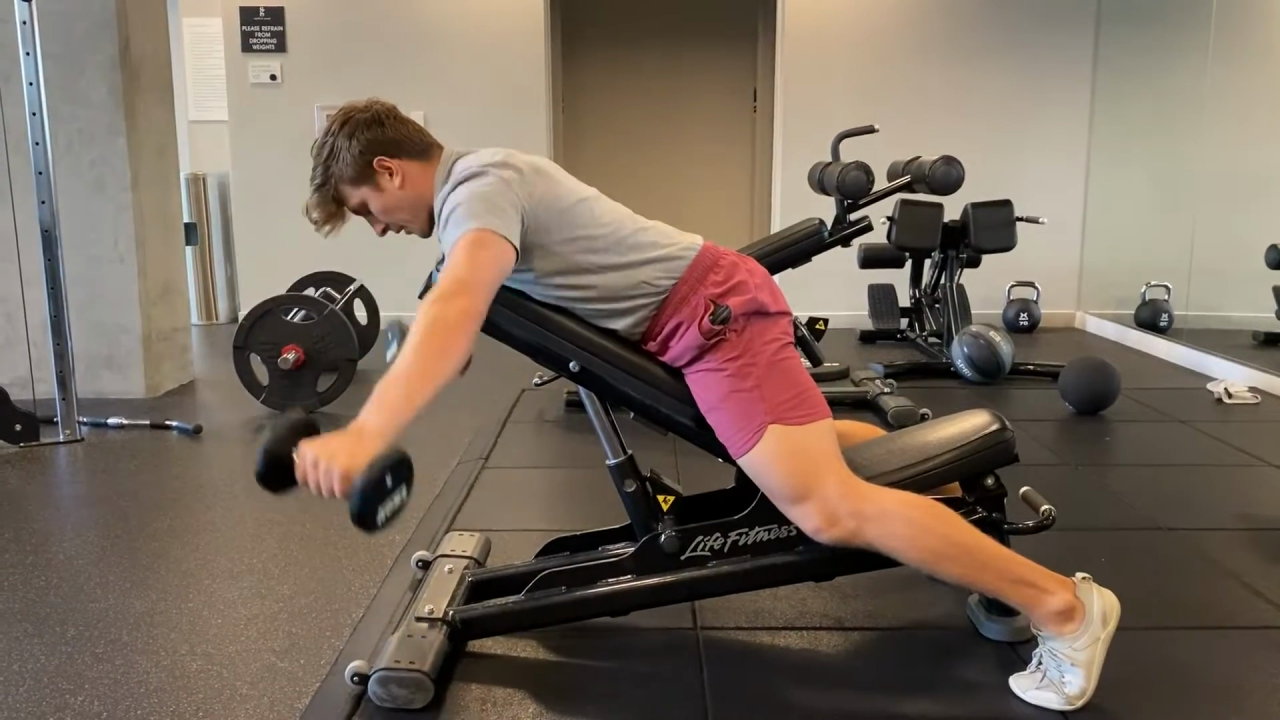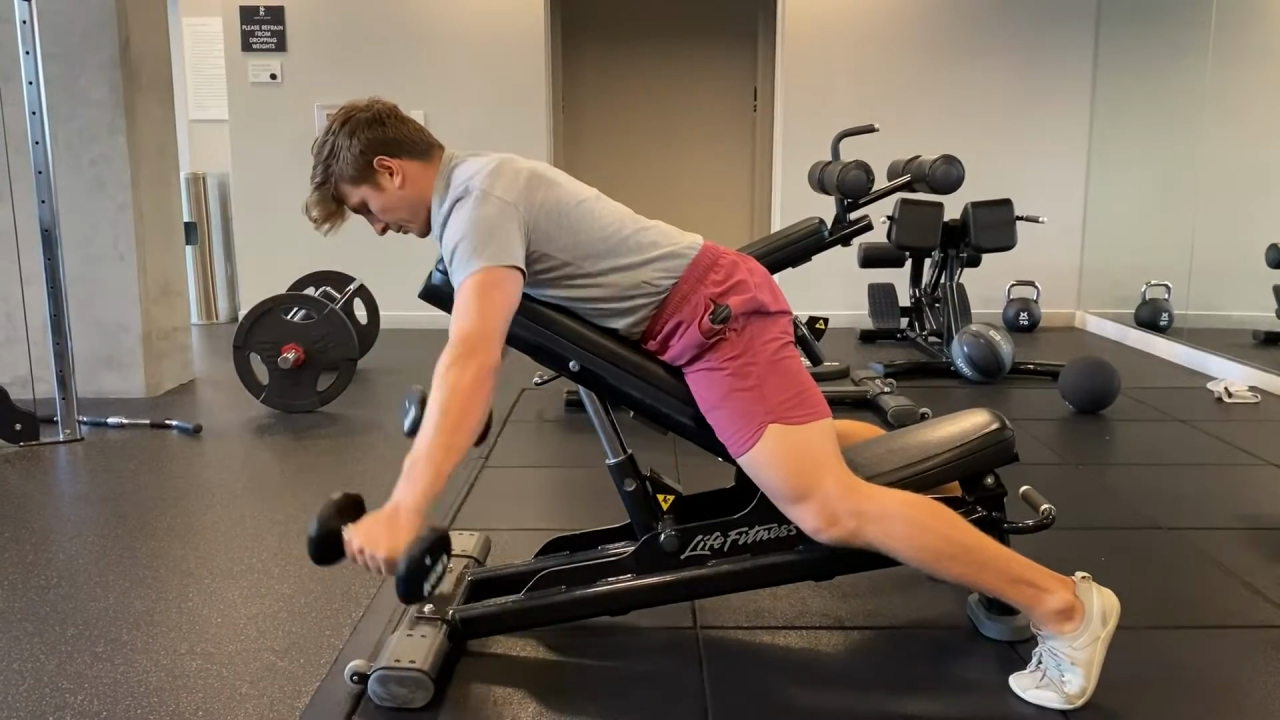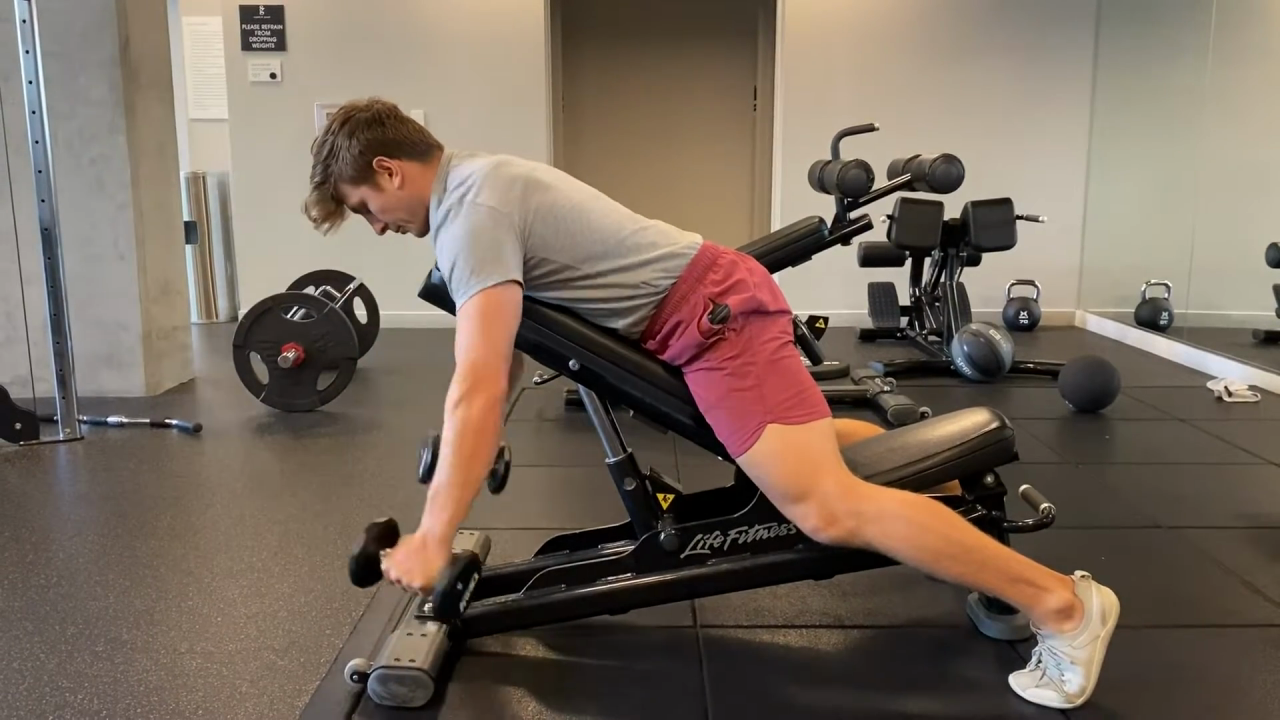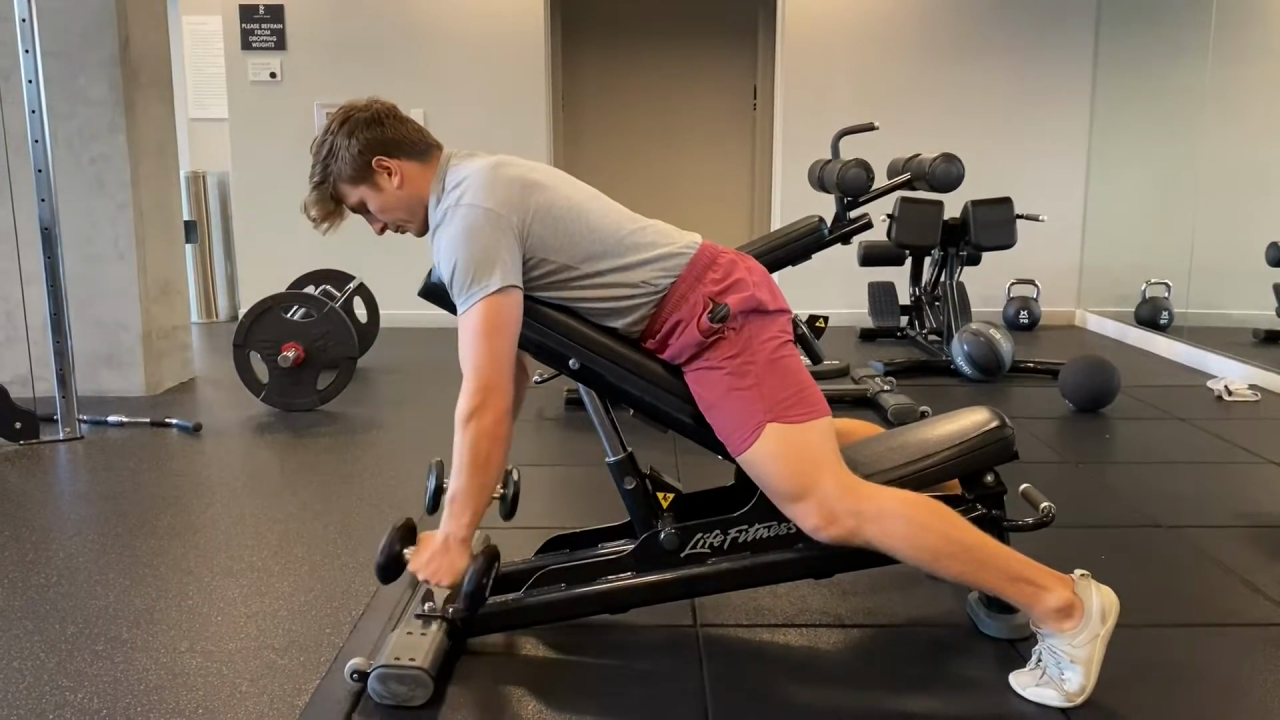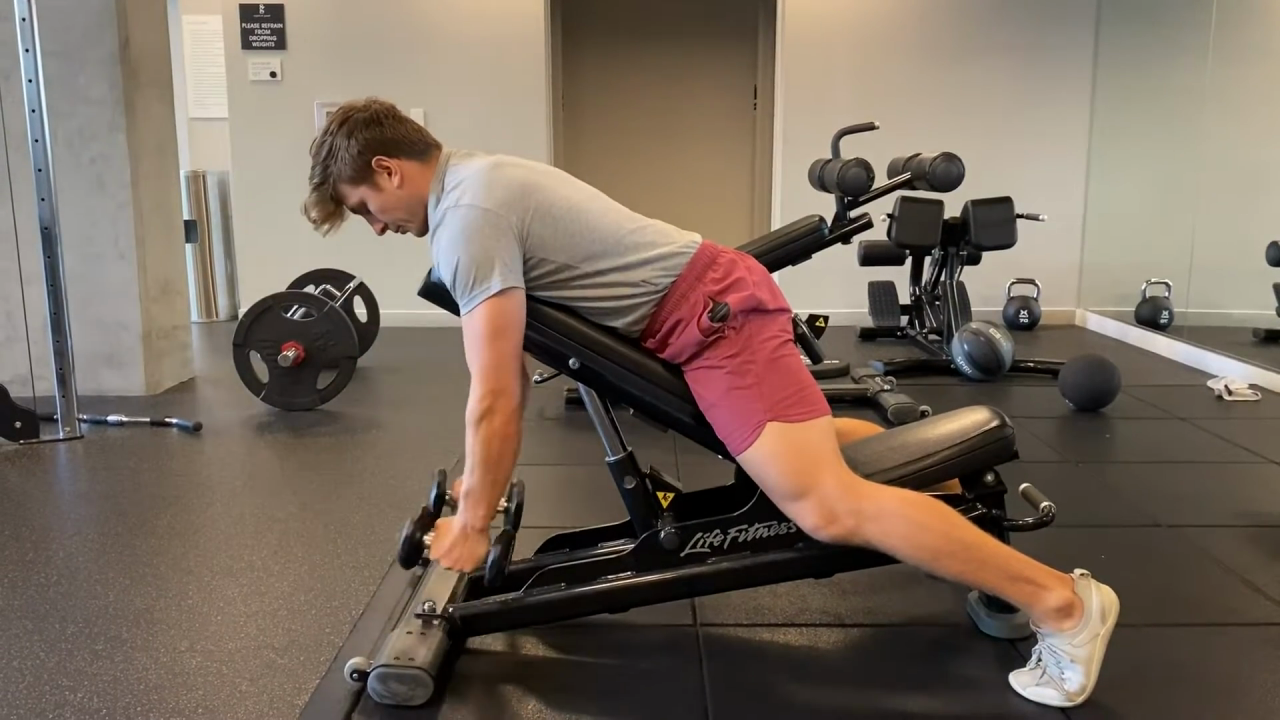
dt=0.2s
person 1, frame 1
left shoulder: (475, 191)
right shoulder: (478, 177)
left elbow: (455, 306)
right elbow: (469, 297)
left wrist: (362, 438)
right wrist: (436, 349)
left hip: (712, 312)
right hip: (706, 304)
left knee: (827, 508)
right knee: (813, 443)
left ankle: (1062, 604)
person 1, frame 2
left shoulder: (475, 204)
right shoulder: (479, 180)
left elbow: (470, 359)
right elbow: (483, 337)
left wrist: (402, 514)
right wrist: (453, 410)
left hip: (712, 313)
right hip: (706, 302)
left knee: (828, 509)
right knee: (809, 441)
left ankle: (1062, 605)
person 1, frame 3
left shoulder: (471, 212)
right shoulder: (479, 179)
left elbow: (476, 387)
right elbow: (500, 354)
left wrist: (432, 539)
right wrist: (475, 440)
left hip: (712, 313)
right hip: (707, 300)
left knee: (826, 509)
right knee: (808, 441)
left ankle: (1062, 604)
person 1, frame 4
left shoulder: (468, 217)
right shoulder: (479, 179)
left elbow: (483, 397)
right elbow: (509, 358)
left wrist: (453, 538)
right wrist: (483, 460)
left hip: (712, 313)
right hip: (709, 297)
left knee: (827, 508)
right knee: (811, 439)
left ankle: (1062, 601)
person 1, frame 5
left shoulder: (467, 219)
right shoulder: (479, 180)
left elbow: (494, 397)
right elbow: (512, 365)
left wrist: (472, 525)
right wrist: (484, 472)
left hip: (712, 313)
right hip: (710, 297)
left knee: (827, 506)
right knee: (810, 441)
left ankle: (1061, 600)
